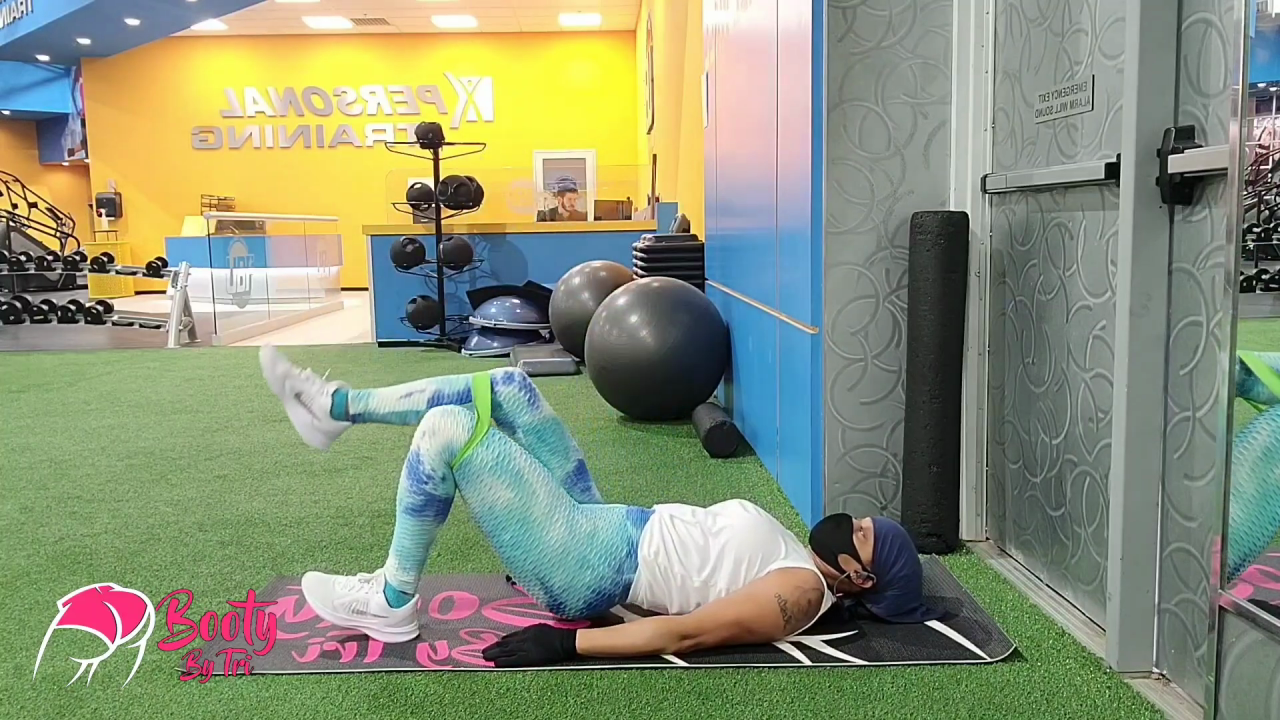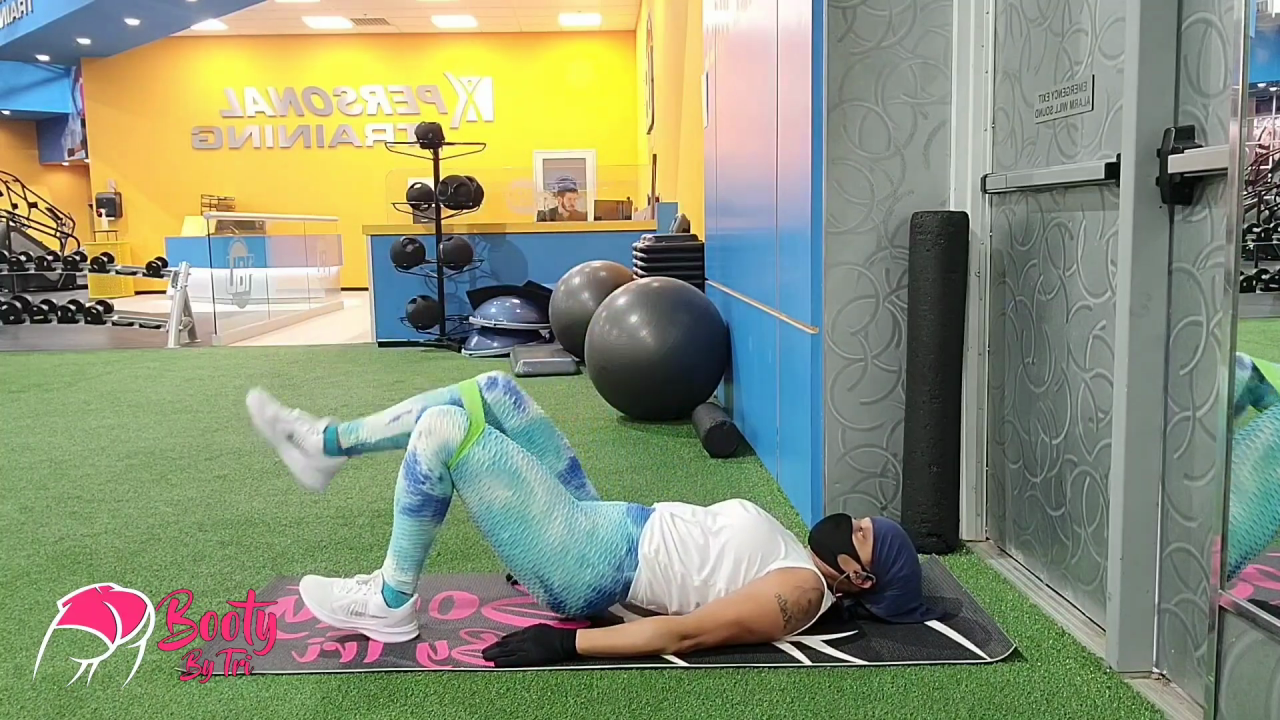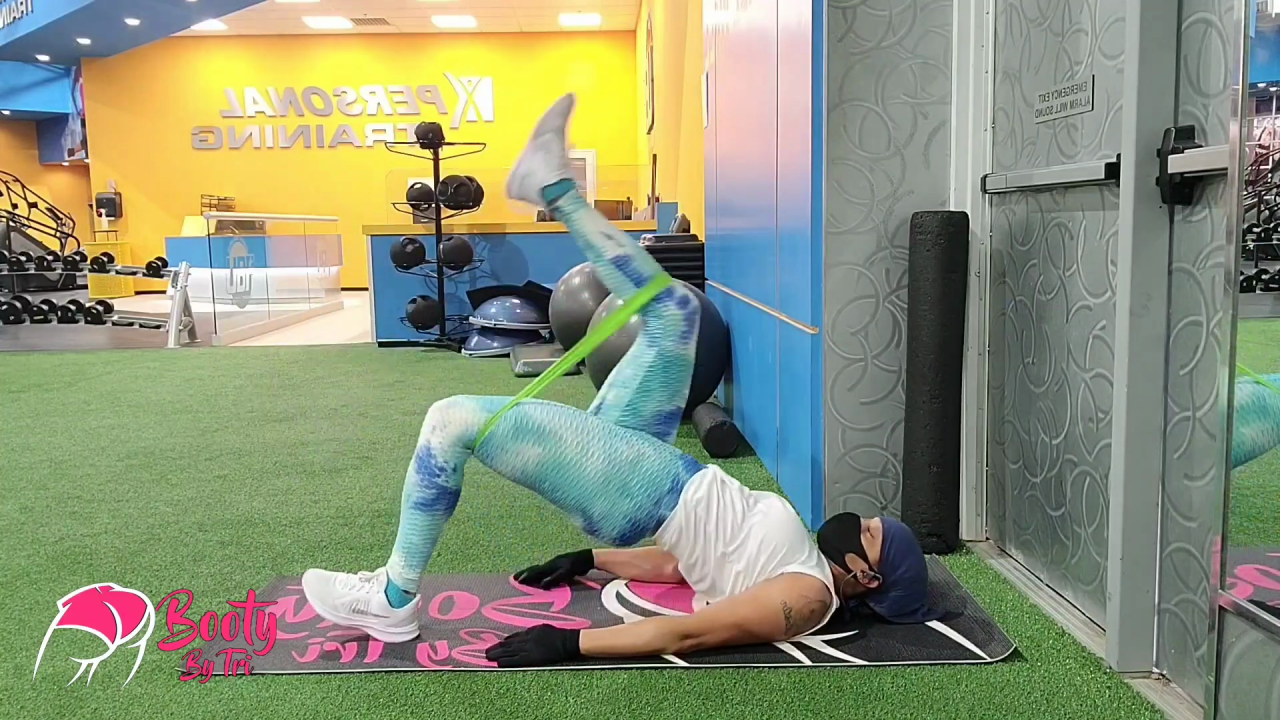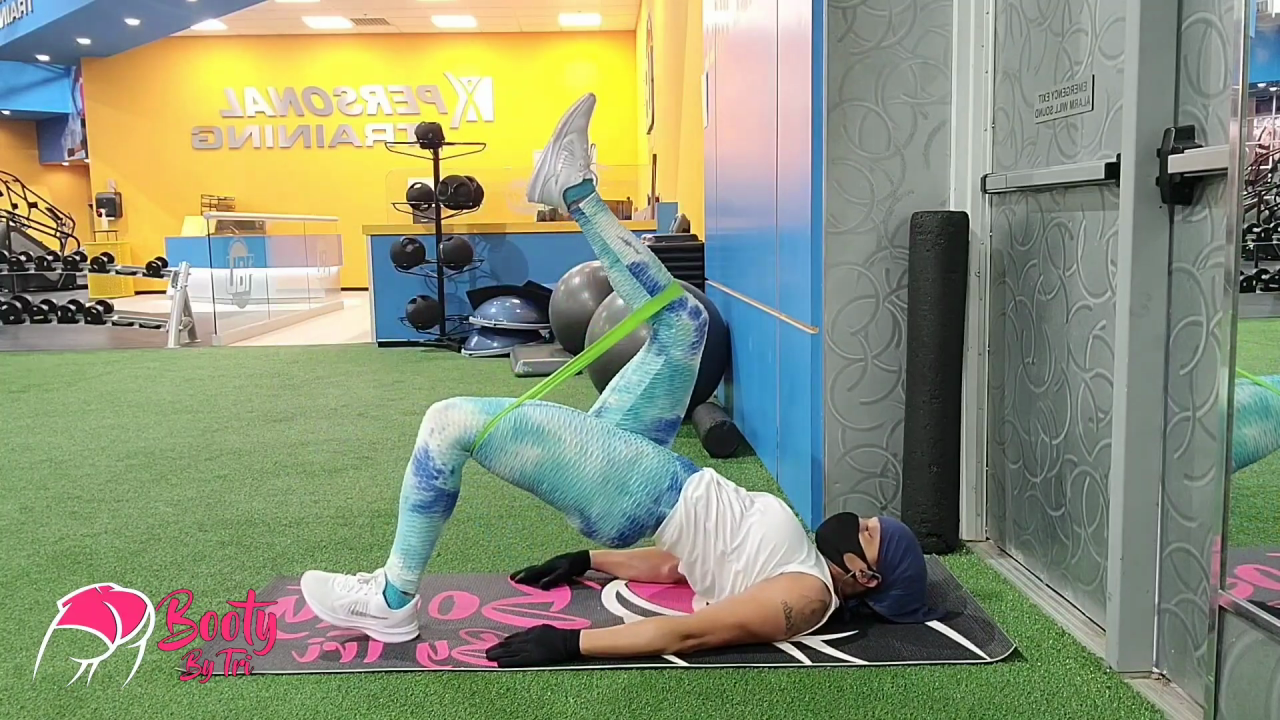
dt=0.5s
person 1, frame 1
left shoulder: (798, 595)
right shoulder: (791, 556)
left elbow: (683, 632)
left wrist: (568, 644)
left hip: (582, 565)
right hip: (598, 525)
left knee: (446, 428)
right knee: (505, 387)
left ankle: (390, 605)
right ankle: (333, 406)
person 1, frame 2
left shoulder: (799, 593)
right shoulder: (788, 553)
left elbow: (682, 632)
left wrist: (566, 641)
left hip: (584, 564)
right hip: (598, 520)
left knee: (442, 428)
right knee: (491, 391)
left ankle: (389, 604)
right ankle: (325, 443)
person 1, frame 3
left shoulder: (807, 597)
right shoulder: (804, 557)
left elbow: (686, 635)
left wrist: (570, 643)
right wrist: (590, 560)
left hip: (632, 489)
right hip: (640, 466)
left knee: (452, 420)
right knee: (674, 308)
left ankle: (392, 604)
right ankle: (553, 184)
person 1, frame 4
left shoulder: (807, 597)
right shoulder: (802, 557)
left elbow: (686, 634)
left wrist: (571, 643)
right wrist: (586, 561)
left hip: (628, 492)
right hip: (641, 470)
left knee: (450, 422)
right knee: (684, 320)
left ankle: (391, 604)
right ankle: (573, 189)
